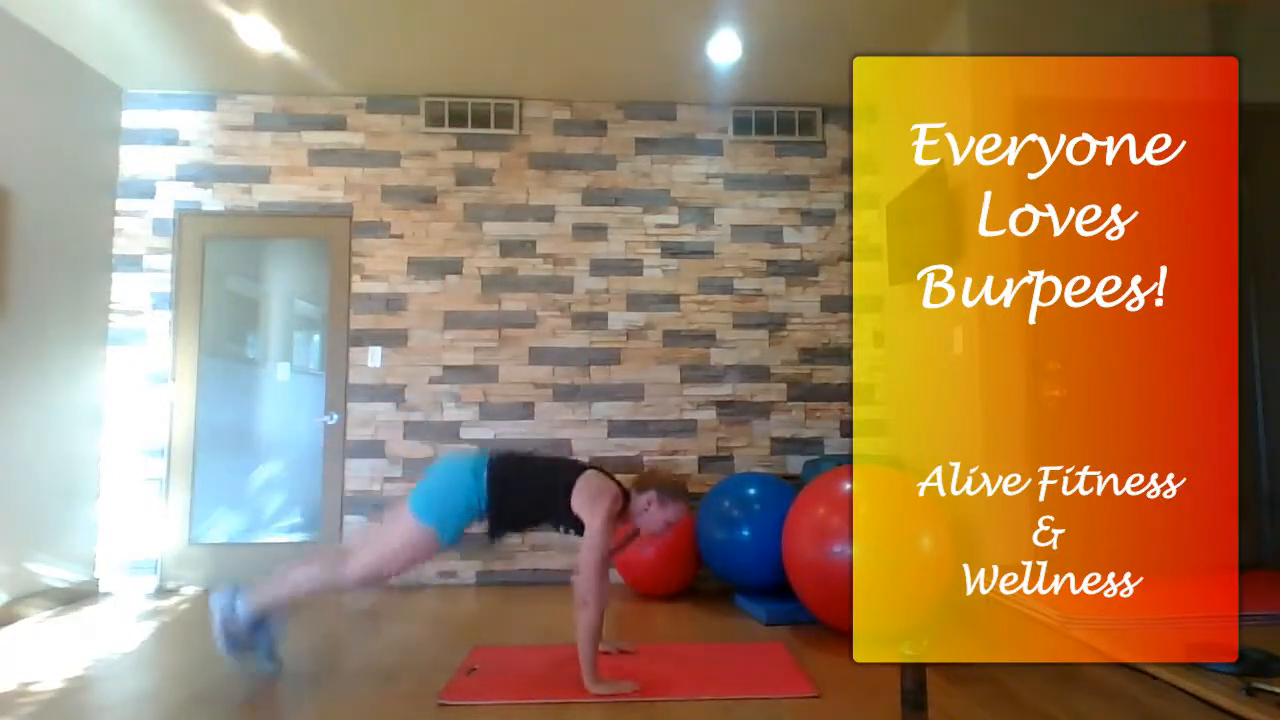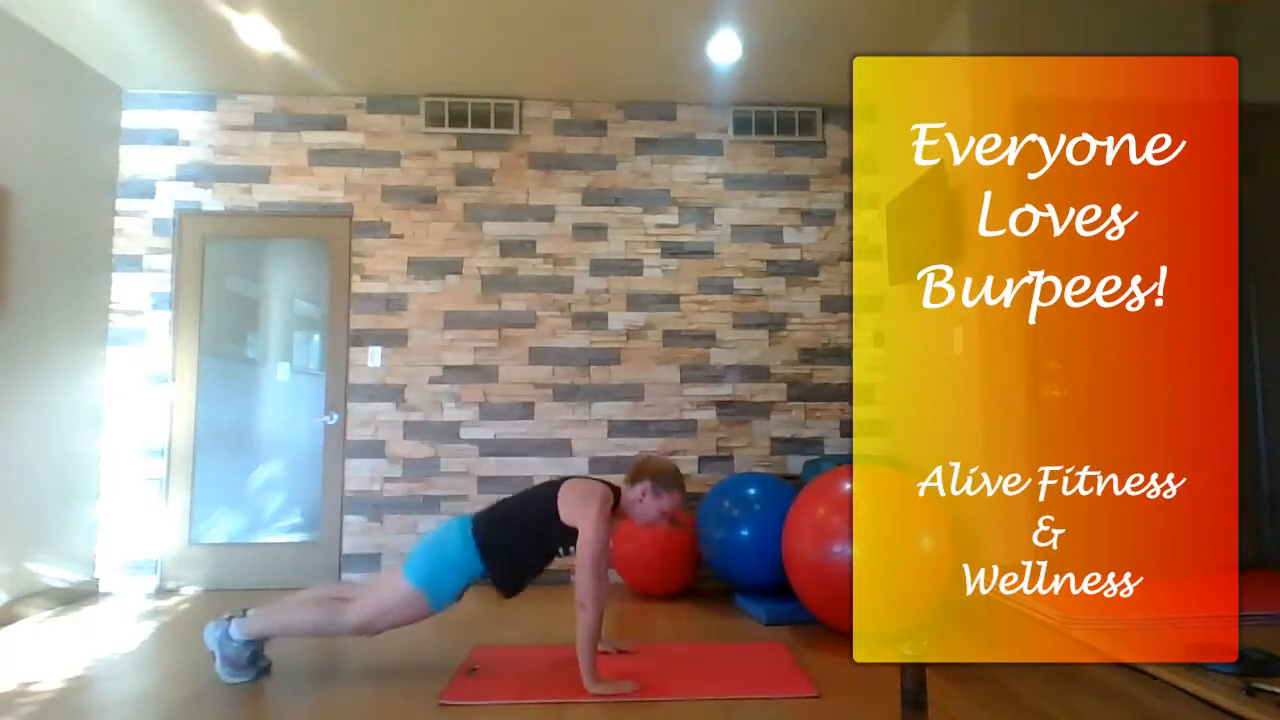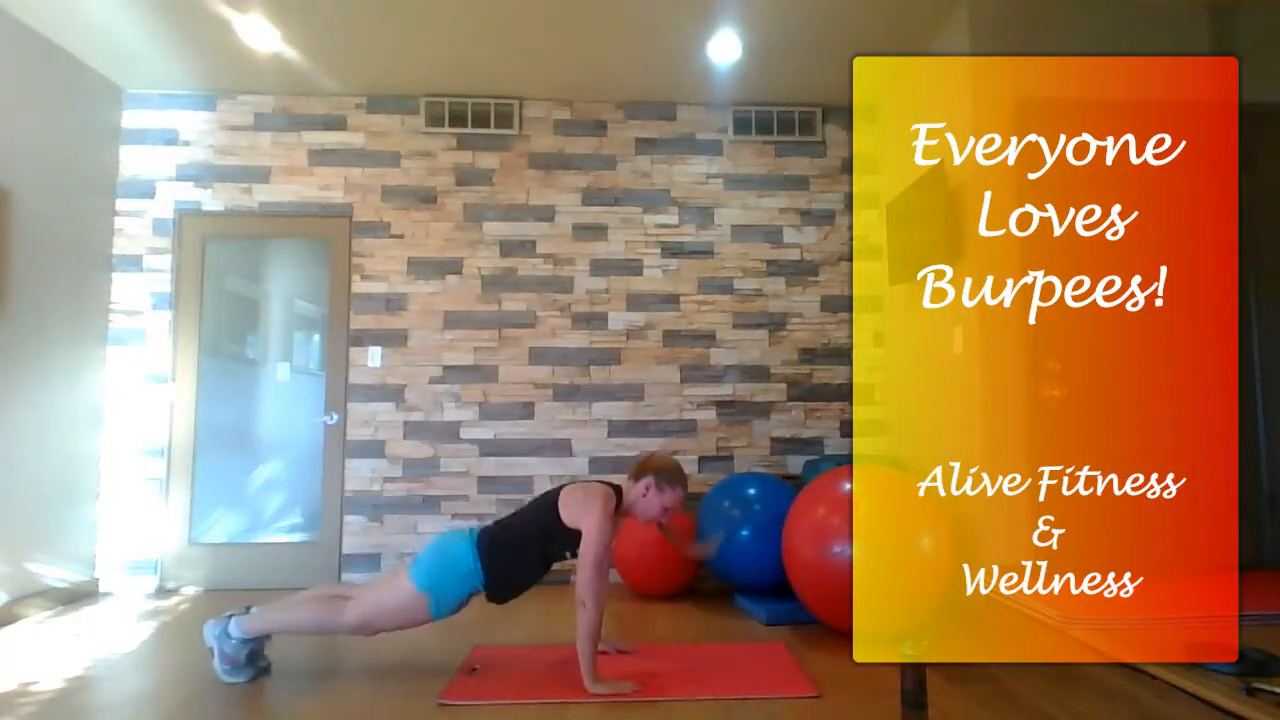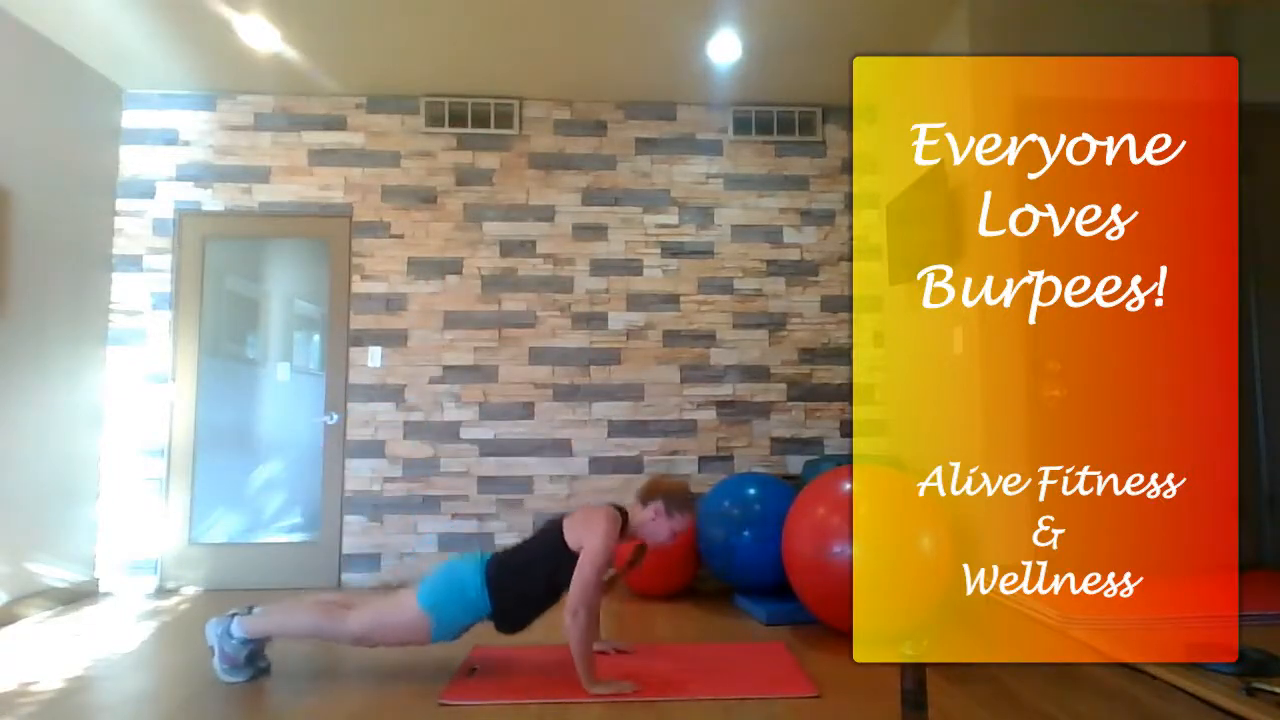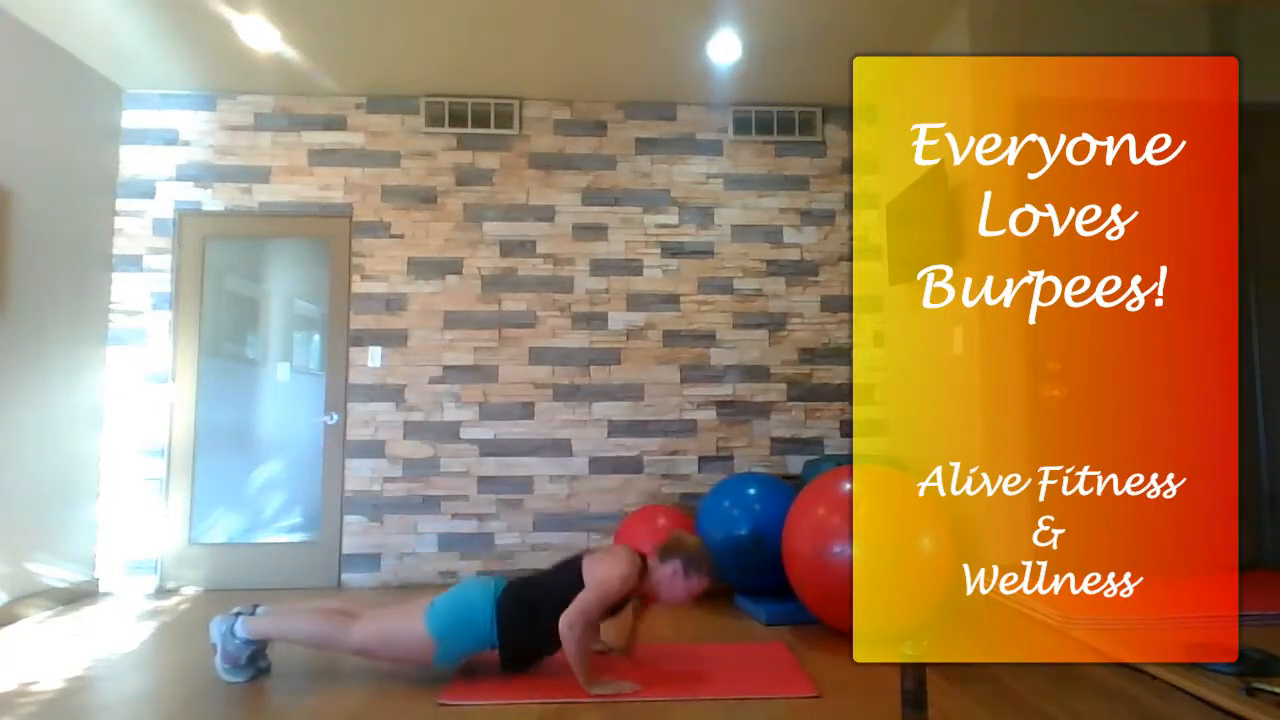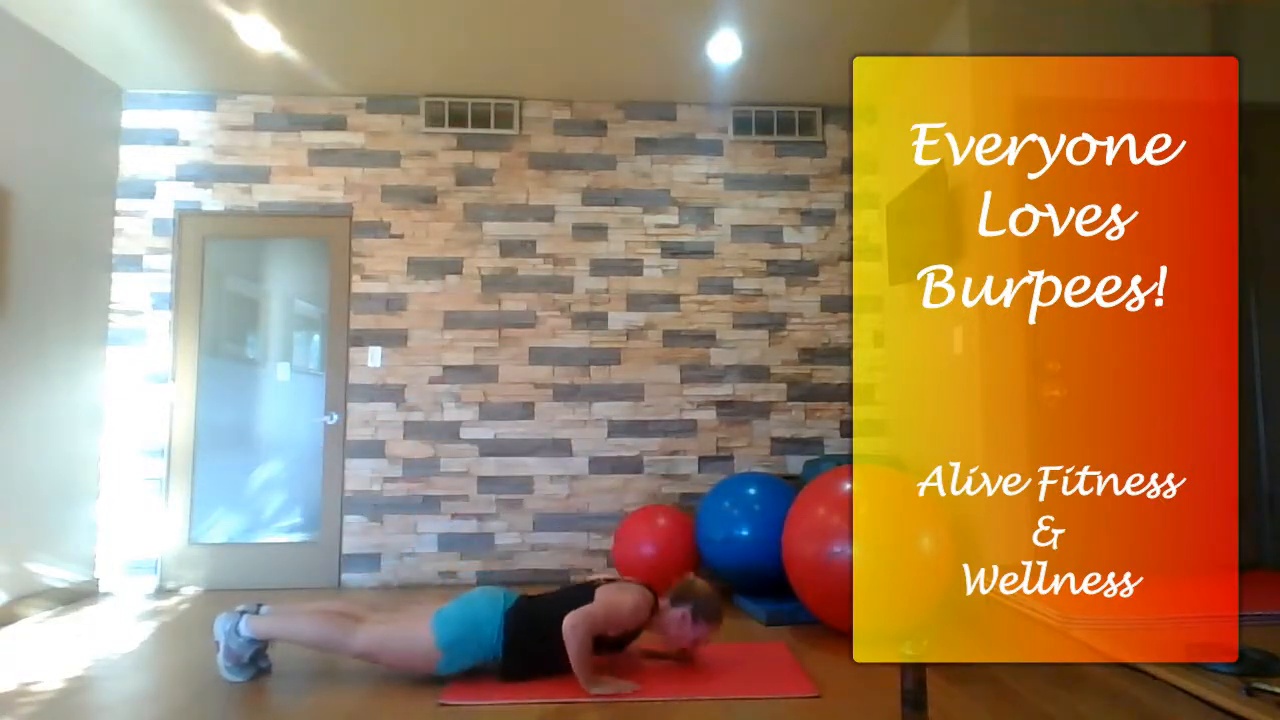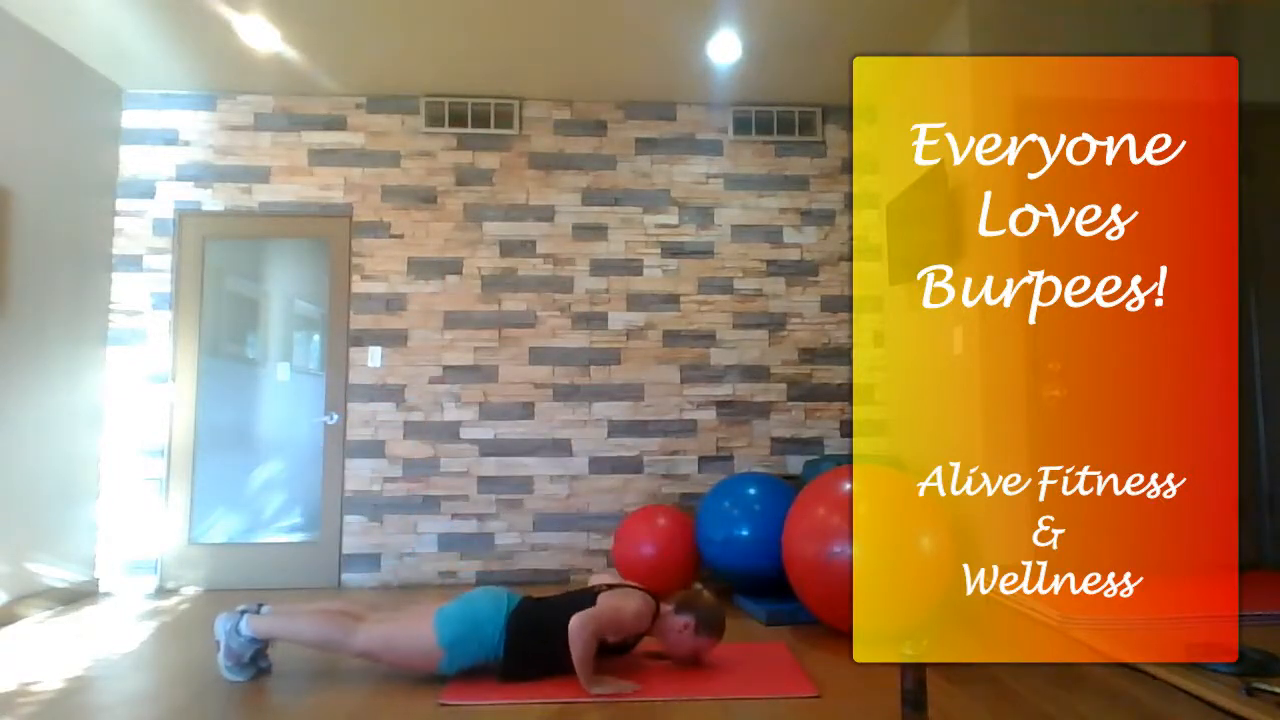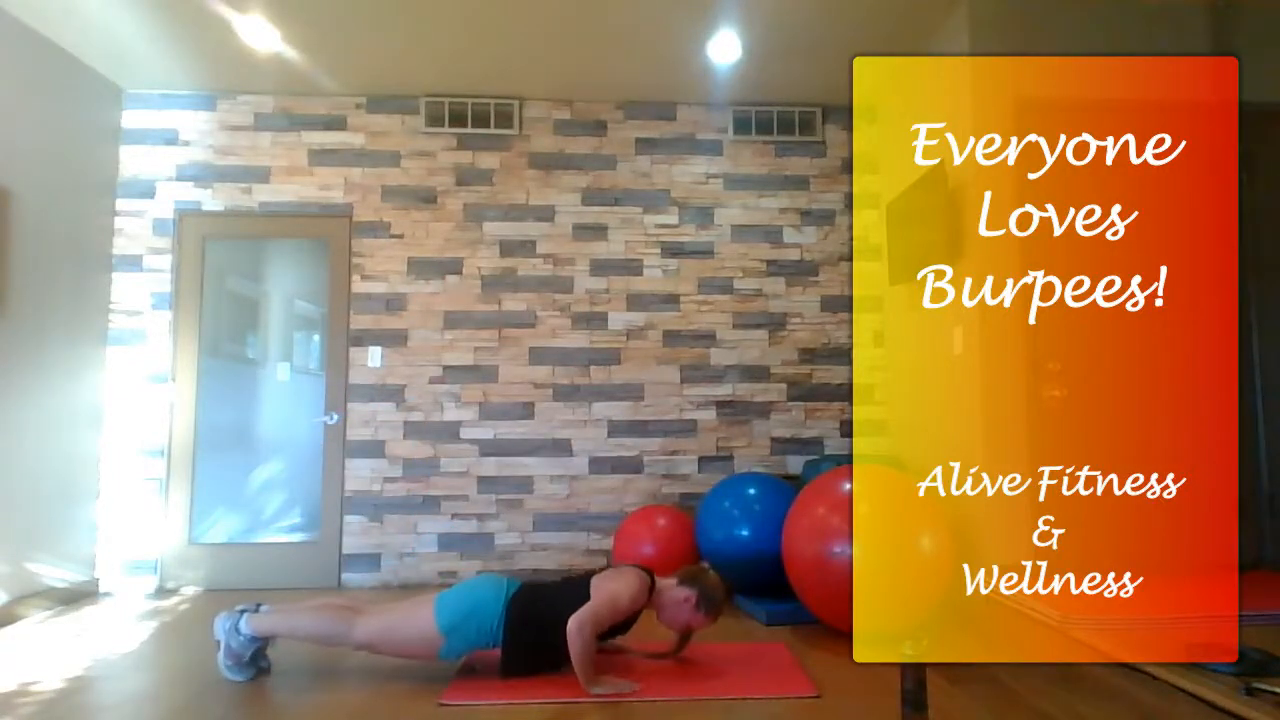
dt=0.2s
person 1, frame 1
left shoulder: (613, 503)
right shoulder: (607, 504)
left elbow: (590, 579)
right elbow: (588, 595)
left wrist: (597, 640)
right wrist: (592, 679)
left hip: (467, 480)
right hip: (463, 486)
left knee: (361, 554)
right knee: (361, 571)
left ankle: (251, 602)
right ankle: (240, 606)
person 1, frame 2
left shoulder: (601, 501)
right shoulder: (598, 506)
left elbow: (590, 581)
right elbow: (587, 596)
left wrist: (595, 641)
right wrist: (591, 679)
left hip: (464, 547)
right hip: (460, 554)
left knee: (360, 596)
right knee: (357, 619)
left ankle: (247, 622)
right ankle: (235, 632)
person 1, frame 3
left shoulder: (606, 500)
right shoulder: (600, 506)
left elbow: (589, 585)
right elbow: (588, 595)
left wrist: (597, 640)
right wrist: (592, 679)
left hip: (470, 557)
right hip: (463, 564)
left knee: (361, 598)
right knee: (356, 617)
left ankle: (249, 620)
right ankle: (236, 629)
person 1, frame 4
left shoulder: (611, 522)
right shoulder: (607, 528)
left elbow: (581, 588)
right elbow: (575, 608)
left wrist: (594, 640)
right wrist: (591, 681)
left hip: (479, 579)
right hip: (473, 591)
left knee: (360, 610)
right knee: (353, 626)
left ankle: (248, 619)
right ankle: (240, 628)
person 1, frame 5
left shoulder: (627, 563)
right shoulder: (626, 573)
right elbow: (569, 622)
left wrist: (598, 639)
right wrist: (591, 682)
left hip: (490, 601)
right hip: (482, 618)
left knee: (364, 620)
right knee: (356, 636)
left ankle: (253, 617)
right ankle: (241, 628)
person 1, frame 6
left shoulder: (634, 595)
right shoulder: (636, 608)
right elbow: (573, 623)
left wrist: (613, 647)
right wrist: (591, 681)
left hip: (499, 610)
right hip: (489, 630)
left knee: (373, 620)
right knee: (359, 641)
left ankle: (258, 617)
right ankle: (245, 628)
person 1, frame 7
left shoulder: (636, 597)
right shoulder: (640, 613)
right elbow: (580, 627)
left wrist: (618, 649)
right wrist: (592, 681)
left hip: (500, 611)
right hip: (490, 629)
left knee: (370, 621)
right knee: (359, 638)
left ankle: (258, 617)
right ankle: (246, 627)
person 1, frame 8
left shoulder: (635, 577)
right shoulder: (635, 590)
right elbow: (578, 627)
left wrist: (601, 644)
right wrist: (591, 682)
left hip: (499, 598)
right hip: (489, 612)
left knee: (371, 614)
right knee: (360, 632)
left ankle: (257, 617)
right ankle: (245, 626)
